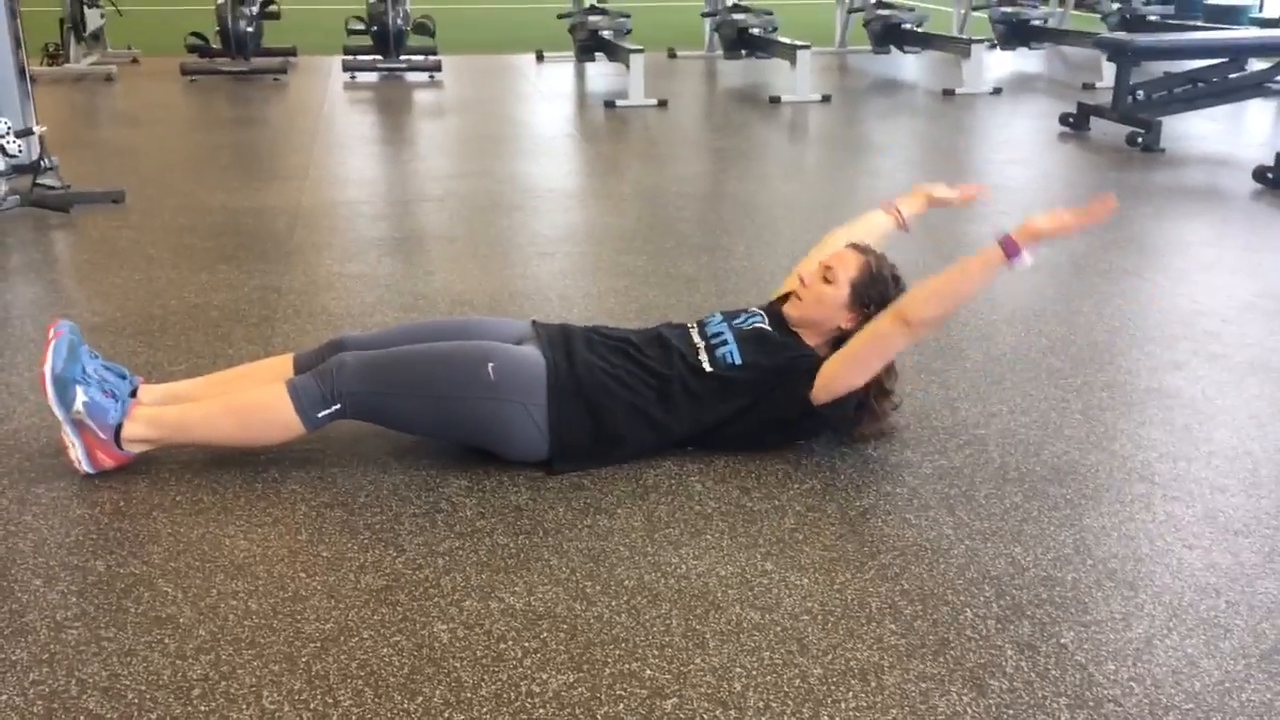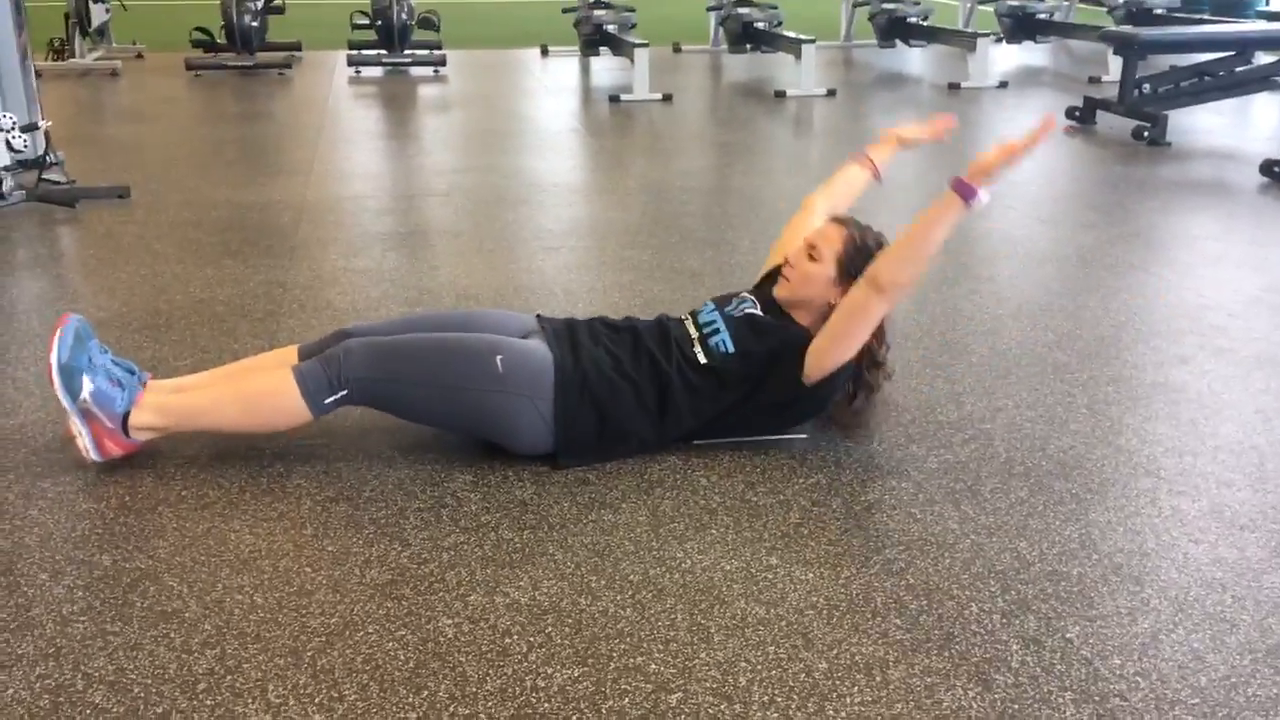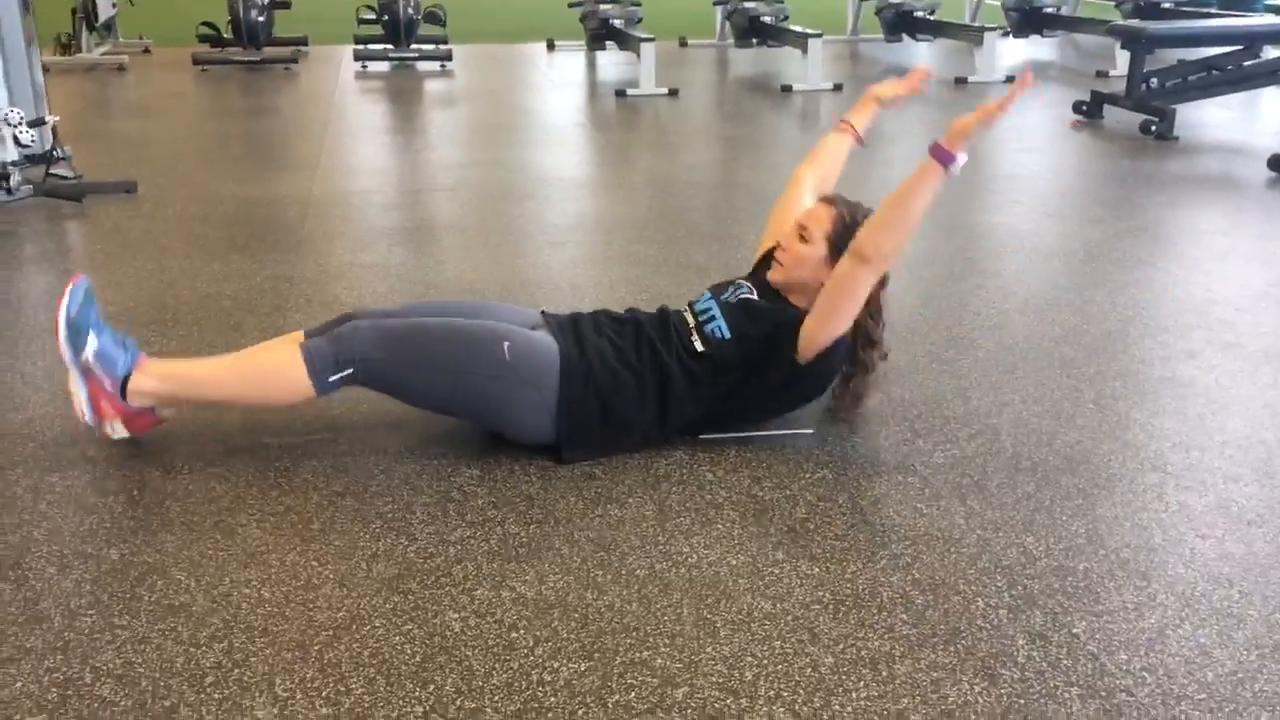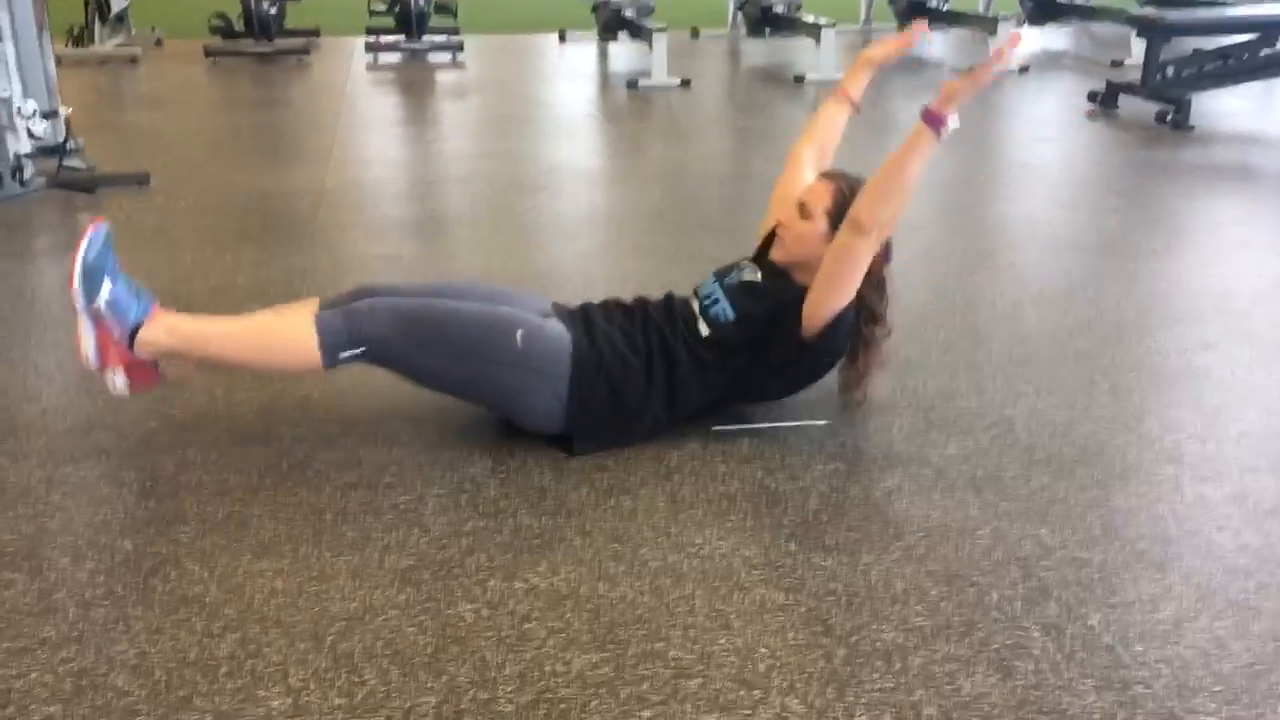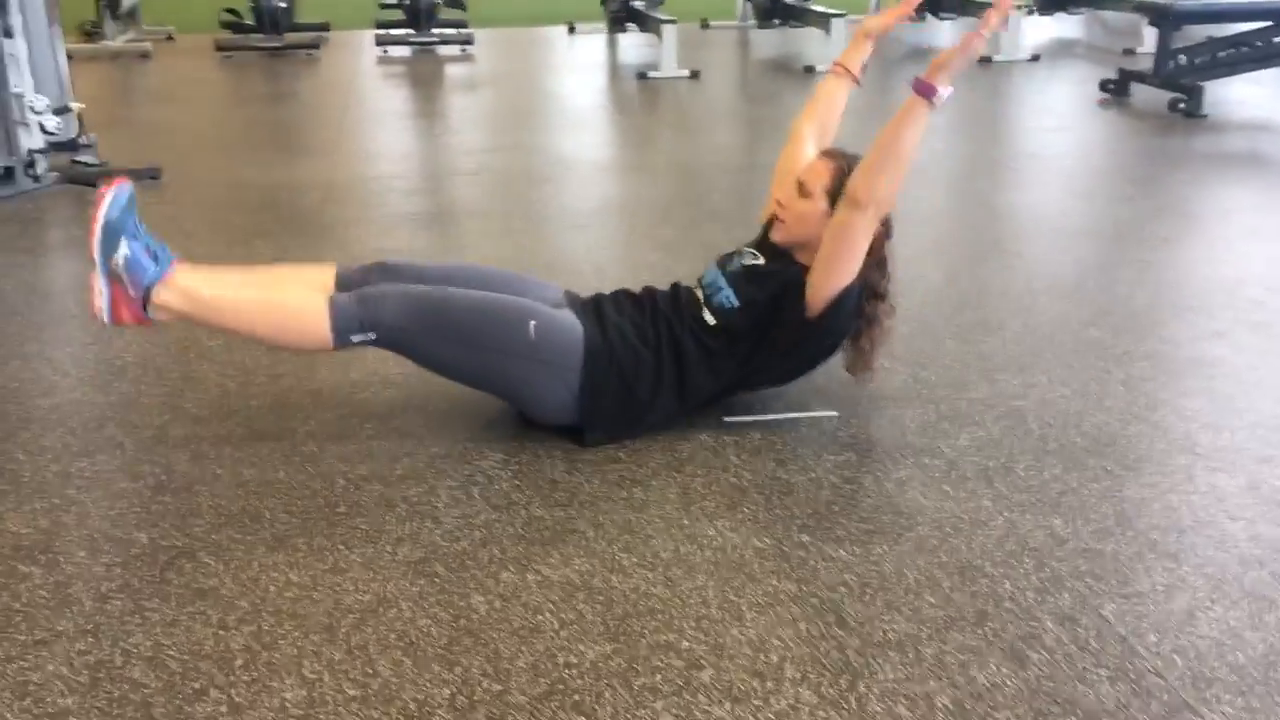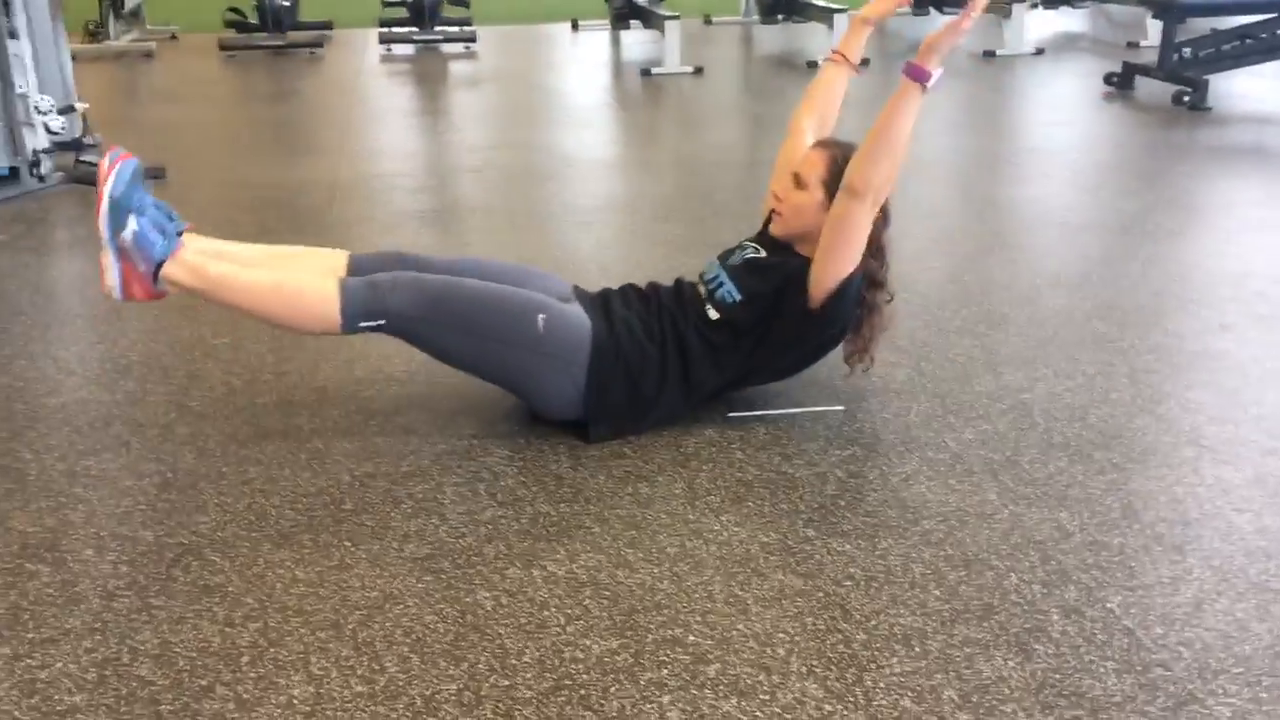
dt=0.1s
person 1, frame 1
left shoulder: (811, 386)
right shoulder: (776, 319)
left elbow: (904, 317)
right elbow: (844, 244)
left wrist: (1012, 245)
right wrist: (912, 203)
left hip: (561, 413)
right hip: (552, 350)
left knee: (347, 391)
right knee: (338, 351)
left ankle: (119, 426)
right ankle: (137, 397)
person 1, frame 2
left shoulder: (798, 367)
right shoulder: (765, 304)
left elbow: (881, 284)
right elbow: (820, 212)
left wrist: (967, 187)
right wrist: (882, 152)
left hip: (556, 401)
right hip: (550, 345)
left knee: (345, 374)
right knee: (342, 342)
left ankle: (130, 413)
right ankle: (141, 397)
person 1, frame 3
left shoulder: (804, 349)
right shoulder: (767, 286)
left elbow: (871, 253)
right elbow: (808, 188)
left wrist: (945, 152)
right wrist: (860, 115)
left hip: (568, 398)
right hip: (560, 343)
left knee: (354, 354)
right knee: (355, 324)
left ankle: (131, 382)
right ankle: (139, 381)
person 1, frame 4
left shoulder: (804, 328)
right shoulder: (769, 266)
left elbow: (867, 224)
right elbow: (807, 162)
left wrist: (937, 117)
right wrist: (857, 79)
left hip: (575, 384)
right hip: (566, 331)
left knee: (365, 331)
right knee: (365, 301)
left ankle: (144, 335)
right ankle: (151, 330)
person 1, frame 5
left shoulder: (818, 306)
right shoulder: (779, 253)
left elbow: (868, 198)
right elbow: (809, 145)
left wrist: (928, 86)
left hip: (590, 378)
right hip: (584, 325)
left knee: (378, 314)
right knee: (378, 278)
left ankle: (152, 287)
right ankle: (158, 279)
person 1, frame 6
left shoulder: (816, 301)
right shoulder: (778, 246)
left elbow: (863, 189)
right elbow: (807, 138)
left hip: (594, 372)
right hip: (587, 318)
left knee: (387, 300)
right knee: (385, 267)
left ankle: (165, 260)
right ankle: (177, 250)
